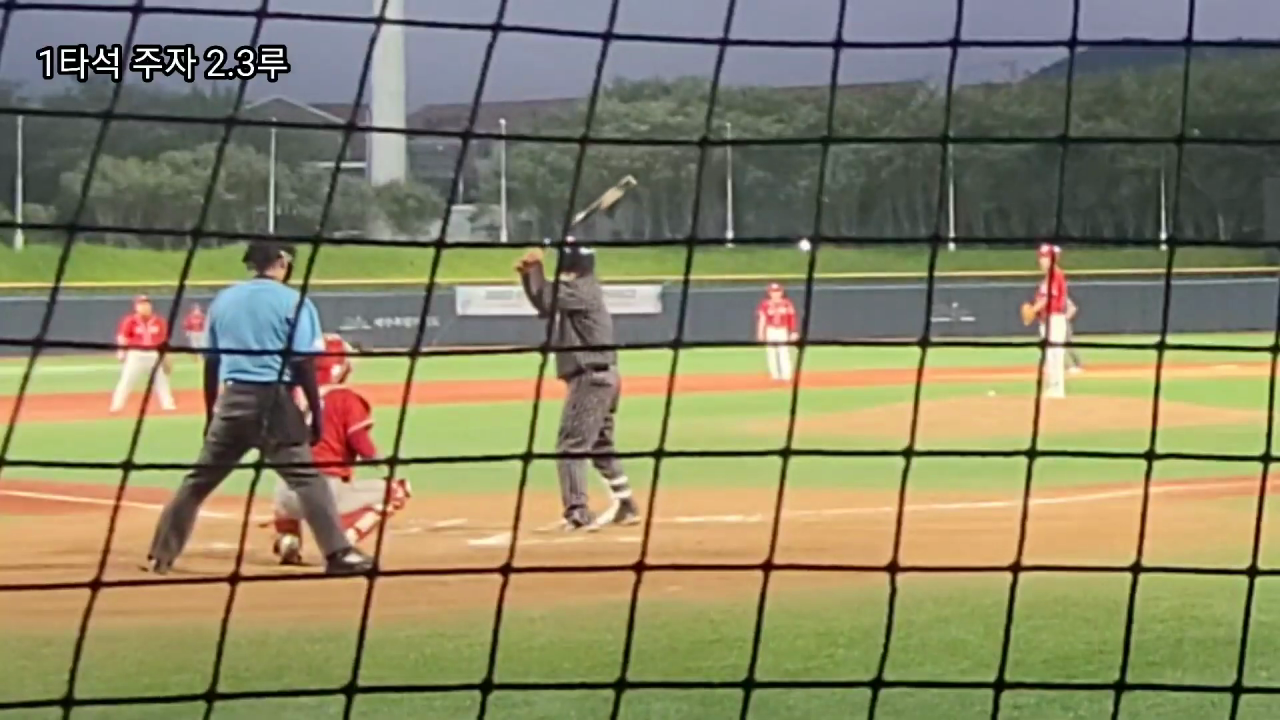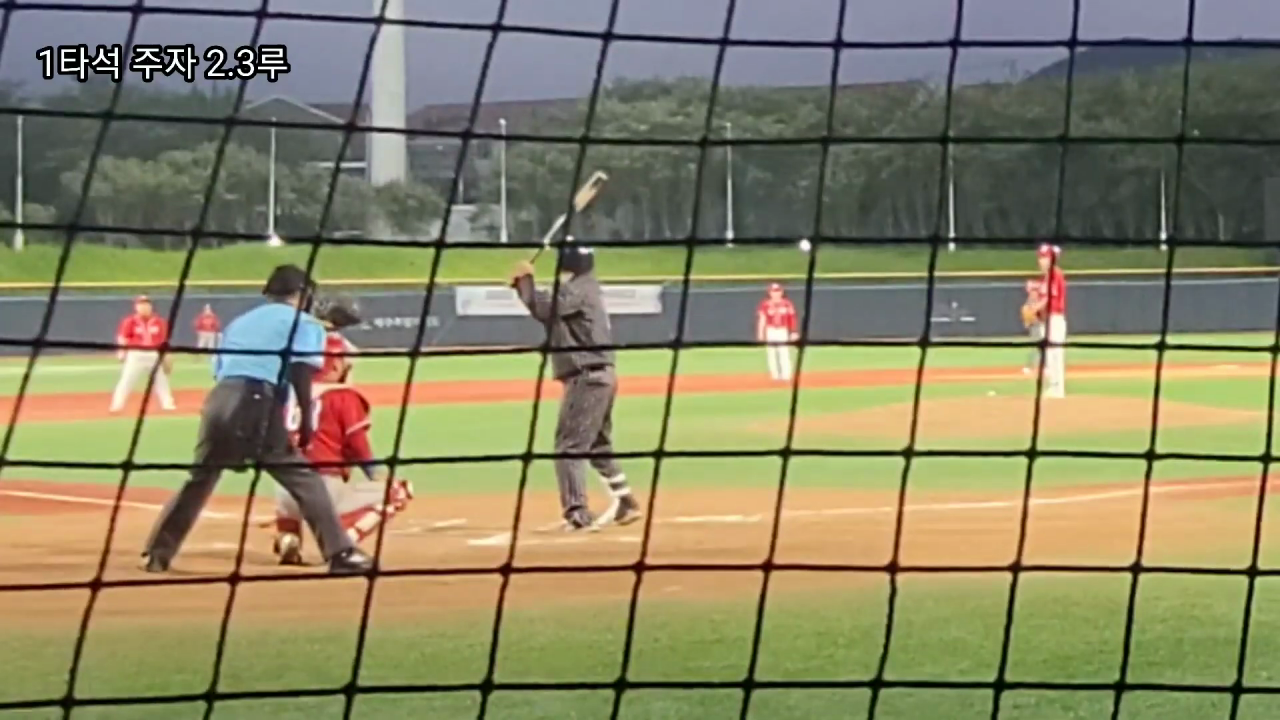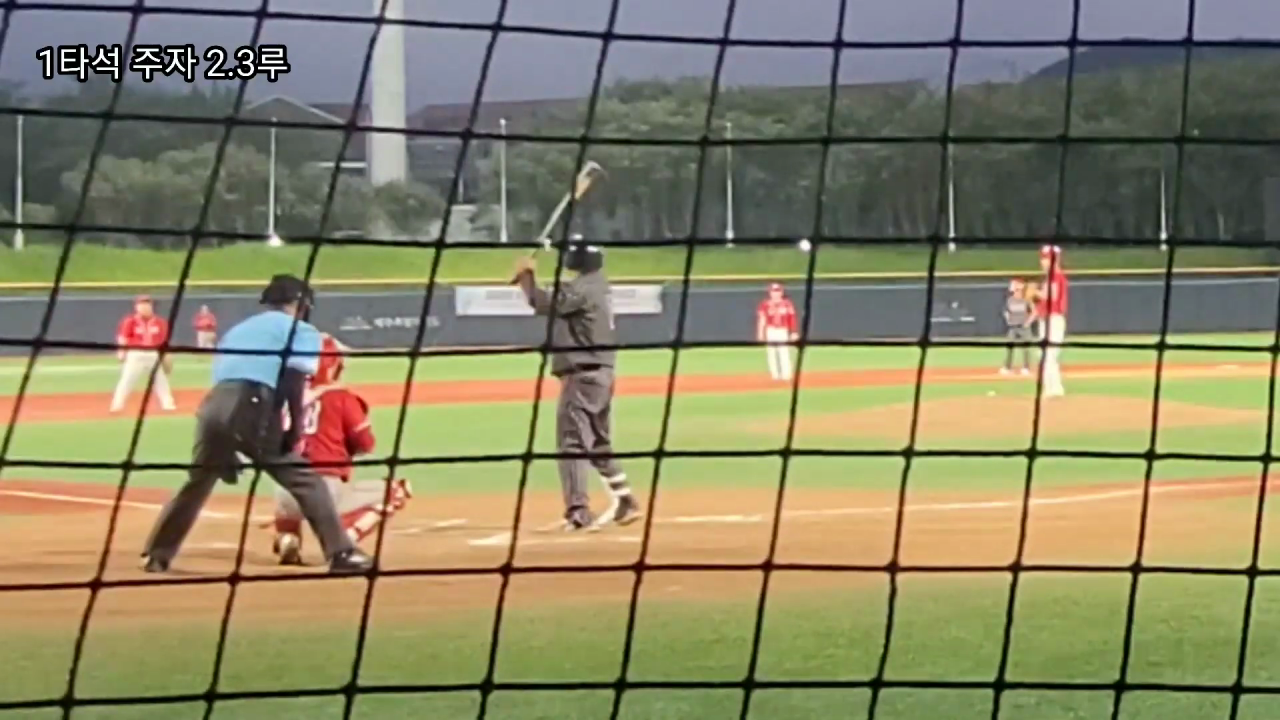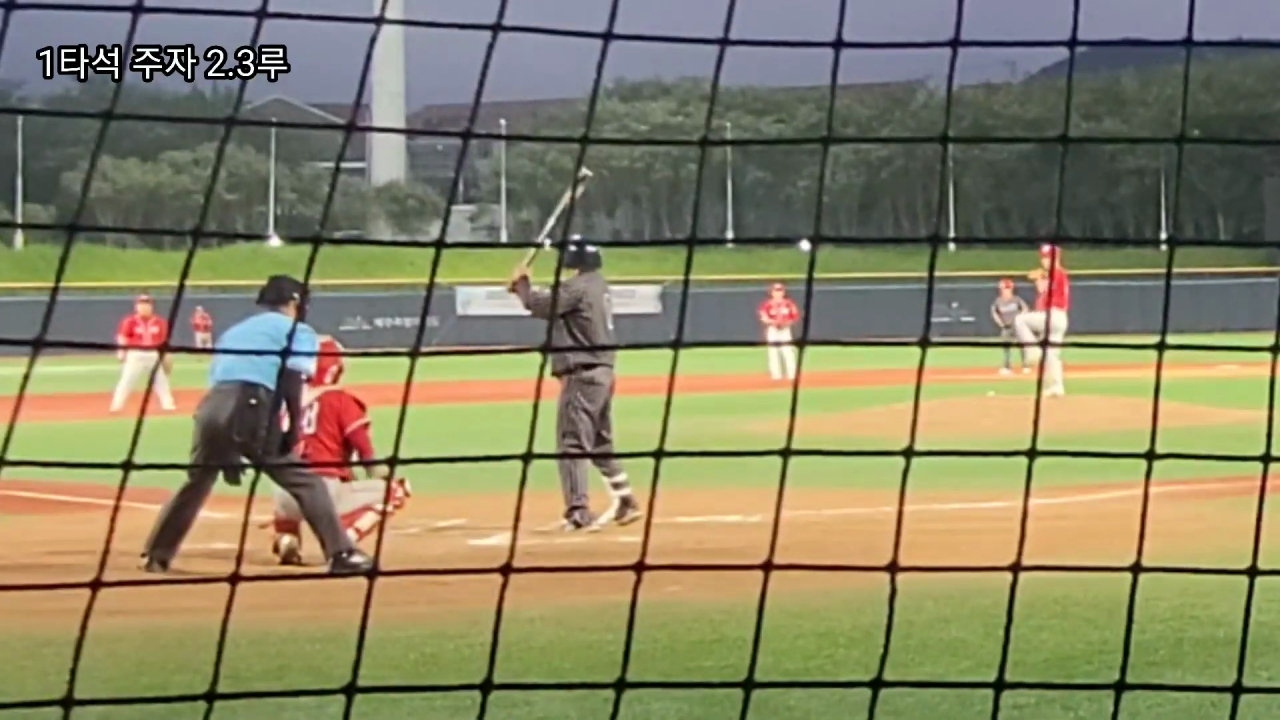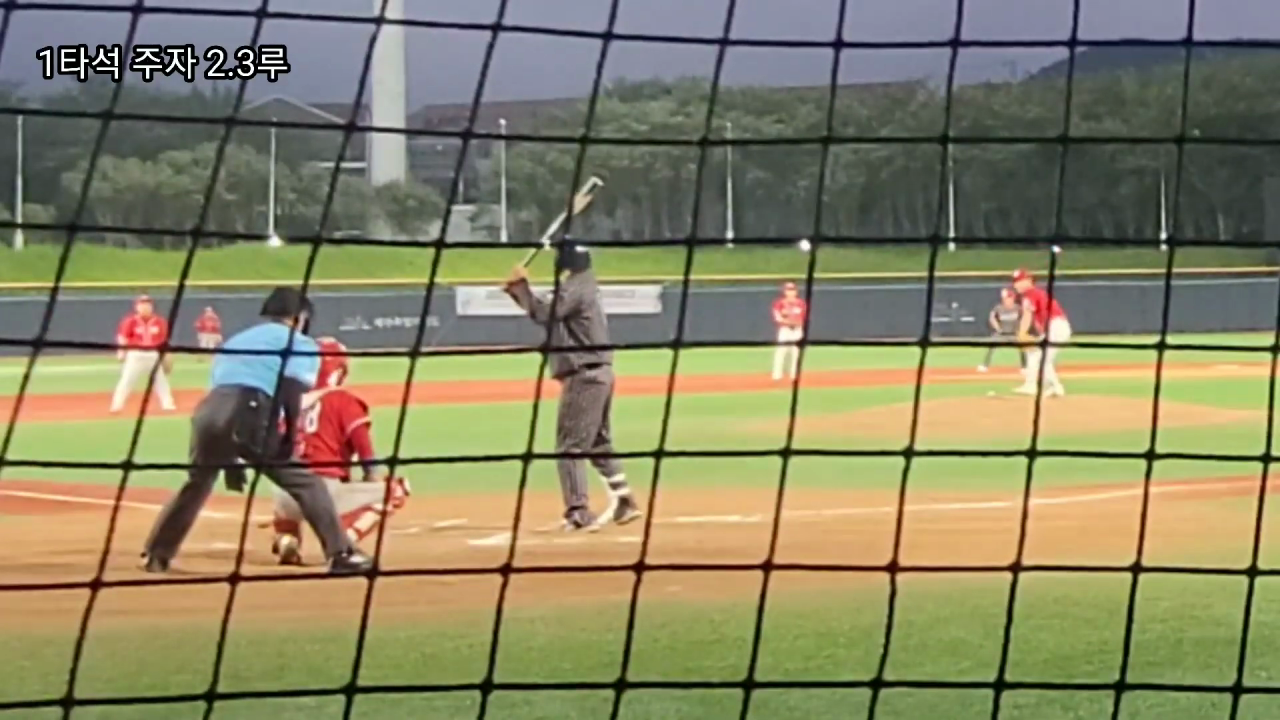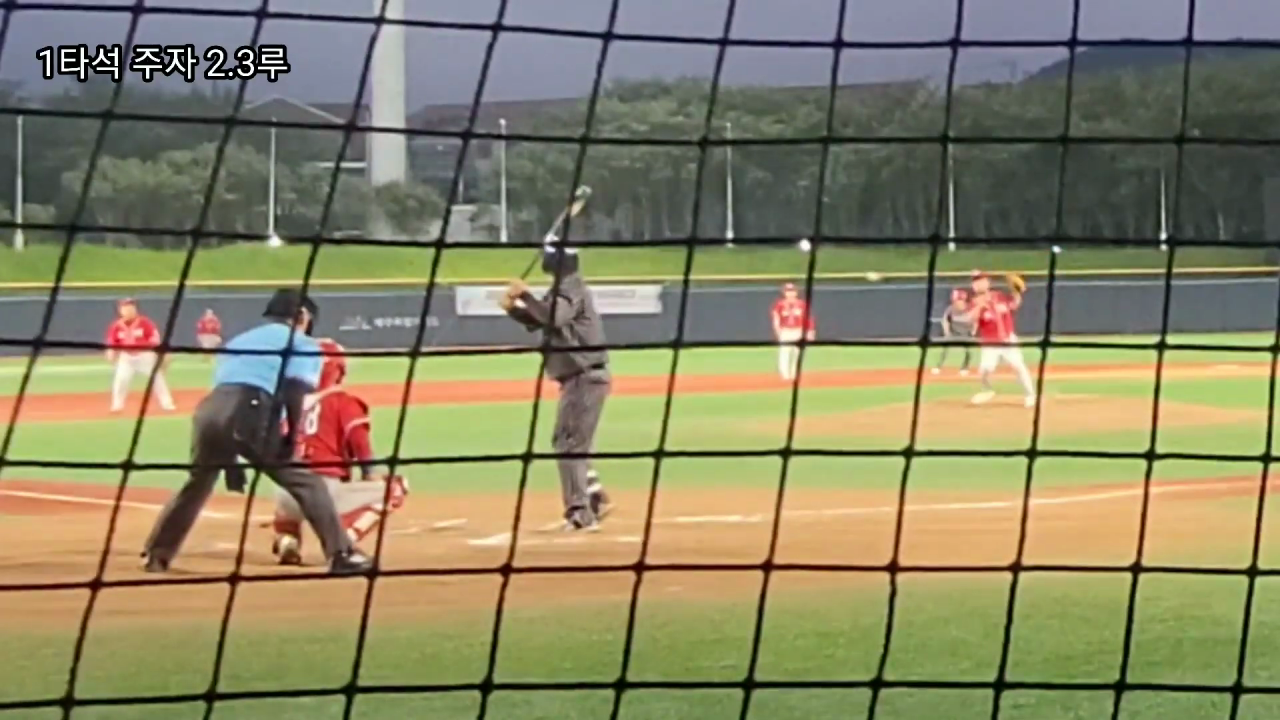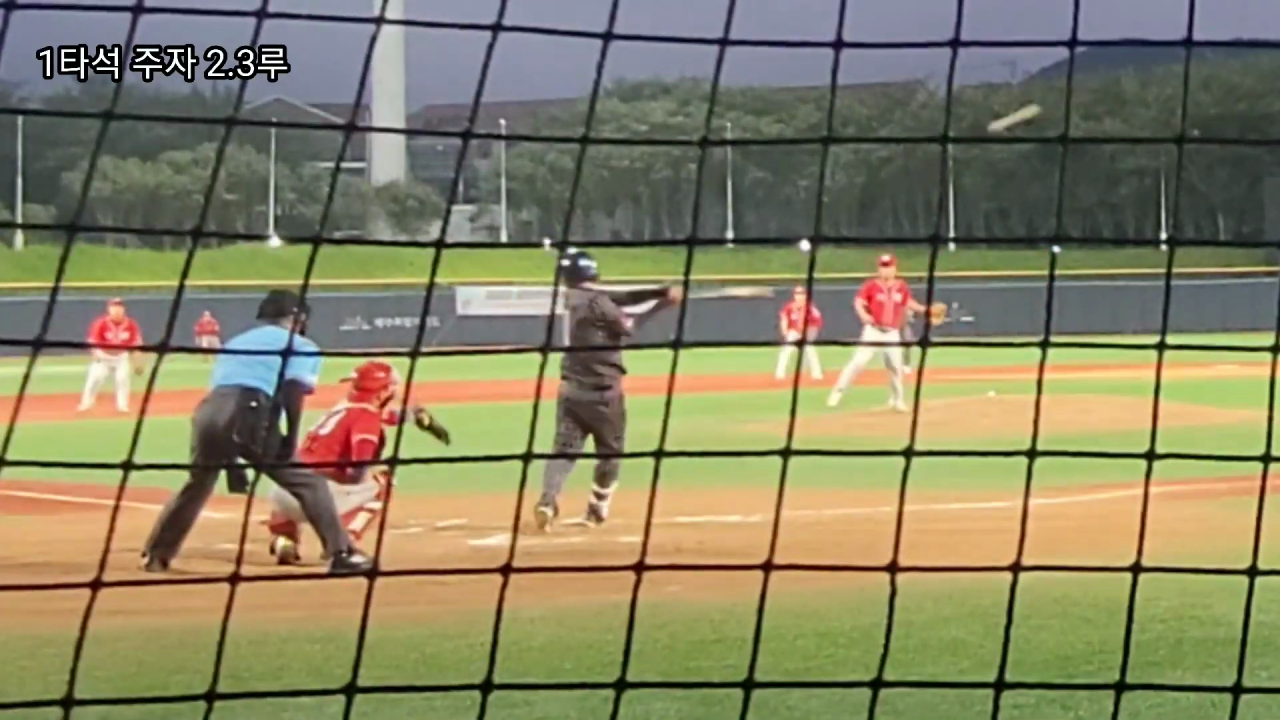
dt=0.7s
person 1, frame 1
left shoulder: (222, 300)
right shoulder: (295, 302)
left elbow: (211, 362)
right elbow: (303, 364)
left wrist: (211, 413)
right wrist: (317, 412)
left hip: (231, 401)
right hip: (273, 402)
left knee: (199, 480)
right knee: (308, 478)
left ankle: (160, 555)
right ankle: (339, 553)
person 1, frame 2
left shoulder: (239, 321)
right shoulder: (304, 323)
right elbow: (301, 368)
left wrist: (233, 442)
right wrist: (306, 417)
left hip: (219, 401)
right hip: (258, 403)
left knee: (198, 481)
right knee: (304, 480)
left ankle: (155, 555)
right ankle: (341, 553)
person 1, frame 3
left shoulder: (237, 329)
right shoulder: (301, 330)
right elbow: (294, 375)
left wrist: (227, 452)
right wrist: (296, 424)
left hip: (215, 405)
right hip: (254, 407)
left knee: (198, 482)
right knee: (306, 480)
left ankle: (156, 555)
right ankle: (341, 553)
person 1, frame 4
left shoulder: (233, 331)
right shoulder: (296, 330)
right elbow: (291, 377)
left wrist: (228, 453)
right wrist: (294, 425)
left hip: (212, 407)
right hip: (251, 409)
left knee: (196, 483)
right knee: (305, 481)
left ankle: (155, 556)
right ankle: (341, 554)
person 1, frame 5
left shoulder: (235, 340)
right shoulder: (299, 342)
right elbow: (291, 386)
left wrist: (230, 459)
right wrist: (291, 433)
left hip: (209, 411)
right hip: (249, 413)
left knee: (196, 485)
right knee: (305, 483)
left ankle: (155, 554)
right ankle: (341, 554)
person 1, frame 6
left shoulder: (238, 340)
right shoulder: (302, 343)
right elbow: (294, 388)
left wrist: (230, 459)
right wrist: (293, 433)
left hip: (211, 410)
right hip: (251, 413)
left knee: (197, 484)
right knee: (307, 483)
left ankle: (156, 555)
right ankle: (341, 554)
person 1, frame 7
left shoulder: (234, 342)
right shoulder: (298, 344)
right elbow: (293, 391)
left wrist: (231, 459)
right wrist: (292, 436)
left hip: (208, 413)
right hip: (250, 414)
left knee: (197, 485)
right knee: (308, 482)
left ankle: (155, 554)
right ankle: (342, 554)
person 2, frame 1
left shoulder: (582, 290)
right shoulder: (580, 290)
left elbow: (546, 296)
right elbow: (545, 305)
left wrist: (535, 267)
right wrist: (527, 275)
left hip: (590, 379)
right hip: (601, 377)
left knee: (570, 447)
right knee: (601, 446)
left ankle: (578, 514)
right ankle: (625, 506)
person 2, frame 2
left shoulder: (576, 290)
right shoulder: (583, 288)
left elbow: (542, 307)
right elbow: (549, 315)
left wrist: (526, 279)
right wrist: (522, 286)
left hip: (587, 378)
right hip: (600, 376)
left knee: (568, 448)
right knee: (598, 445)
left ankle: (578, 514)
right ankle: (625, 503)
person 2, frame 3
left shoulder: (581, 288)
right shoulder: (596, 283)
left elbow: (543, 304)
right elbow: (555, 304)
left wrist: (528, 274)
right wrist: (526, 282)
left hip: (582, 376)
right hip: (600, 373)
left knee: (572, 445)
right knee: (598, 443)
left ankle: (579, 513)
right ankle: (625, 502)
person 2, frame 4
left shoulder: (577, 287)
right shoulder: (596, 284)
left elbow: (538, 305)
right elbow: (552, 305)
left wrist: (522, 281)
right wrist: (522, 289)
left hip: (582, 375)
right hip: (601, 373)
left knee: (571, 444)
right knee: (600, 443)
left ankle: (579, 513)
right ankle: (626, 503)
person 2, frame 5
left shoulder: (575, 287)
right shoulder: (582, 284)
left elbow: (541, 314)
right elbow: (548, 313)
left wrist: (522, 283)
right wrist: (517, 292)
left hip: (584, 376)
right hip: (599, 373)
left knee: (570, 445)
right knee: (598, 443)
left ankle: (580, 514)
right ankle: (624, 503)
person 2, frame 6
left shoulder: (571, 289)
right shoulder: (562, 289)
left elbow: (553, 318)
right elbow: (536, 320)
left wrist: (524, 295)
right wrist: (513, 306)
left hip: (584, 377)
right hip: (584, 377)
left knee: (570, 446)
right knee: (570, 443)
left ankle: (580, 515)
right ankle: (596, 499)
person 2, frame 7
left shoulder: (577, 298)
right shoulder: (593, 301)
left elbow: (621, 299)
right elbow: (626, 327)
left wrist: (663, 293)
right wrist: (665, 300)
left hip: (571, 390)
right hip: (601, 393)
left knee: (565, 452)
right knee: (610, 453)
left ankle: (547, 504)
right ankle: (596, 510)
person 3, frame 1
right shoulder: (344, 397)
right elbow: (362, 445)
left hip: (287, 493)
right hip: (325, 488)
right knee: (397, 490)
left ankle: (288, 541)
person 3, frame 2
left shoulder: (292, 390)
right shoulder: (344, 396)
right elbow: (359, 447)
right wrist: (379, 479)
left hip: (287, 493)
right hip: (326, 489)
right knee: (398, 492)
left ankle: (287, 540)
person 3, frame 3
right shoulder: (341, 398)
right elbow: (365, 444)
right wrist: (345, 450)
left hip: (287, 494)
right hip: (325, 491)
right knee: (396, 491)
left ankle: (287, 540)
person 3, frame 4
right shoulder: (339, 399)
right elbow: (361, 442)
right wrist: (373, 470)
left hip: (285, 495)
right hip: (324, 491)
right knee: (396, 491)
left ankle: (286, 539)
person 3, frame 5
right shoulder: (342, 399)
right elbow: (361, 438)
right wrist: (371, 475)
left hip: (287, 495)
right hip: (324, 491)
right knee: (395, 490)
left ankle: (286, 539)
person 3, frame 6
right shoulder: (342, 400)
right elbow: (359, 440)
right wrist: (370, 475)
left hip: (288, 498)
right hip: (325, 492)
right knee: (393, 488)
left ankle: (286, 540)
person 3, frame 7
left shoulder: (345, 406)
right shoulder: (367, 416)
right elbow: (359, 462)
left wrist: (417, 413)
left hip: (283, 491)
right knee: (383, 482)
left ankle: (284, 540)
